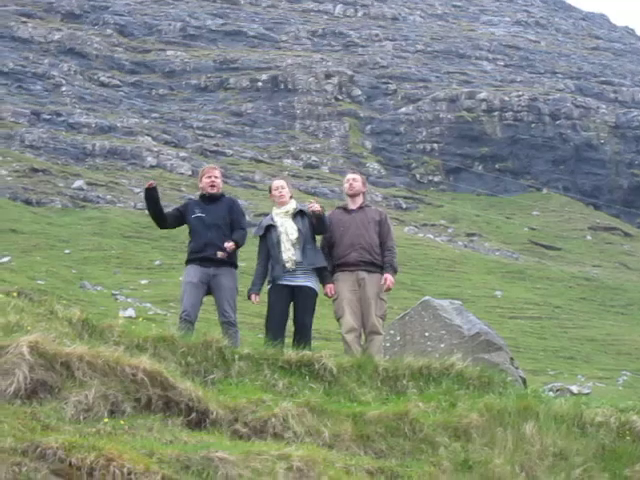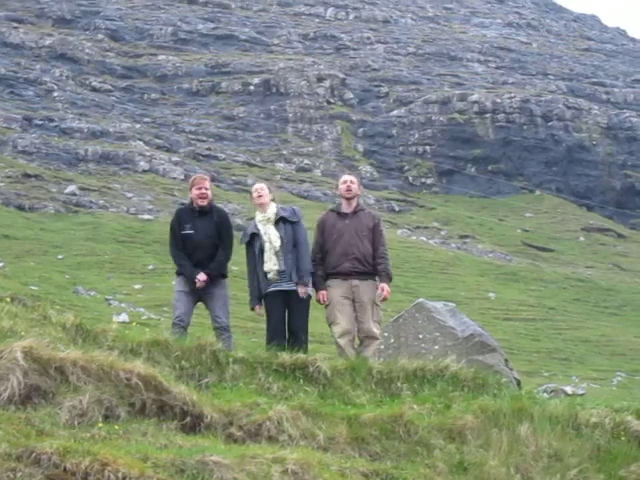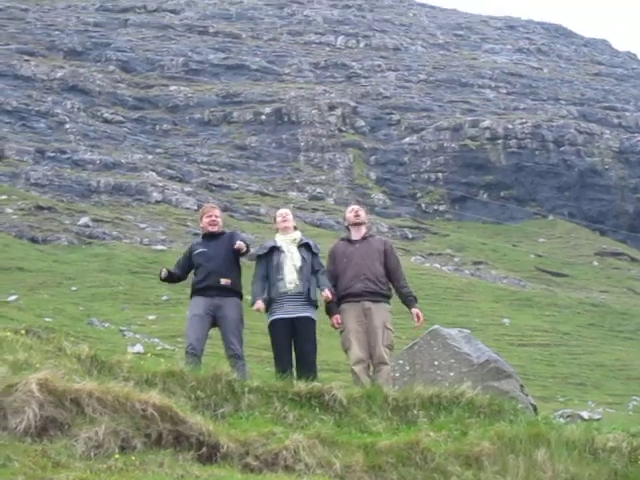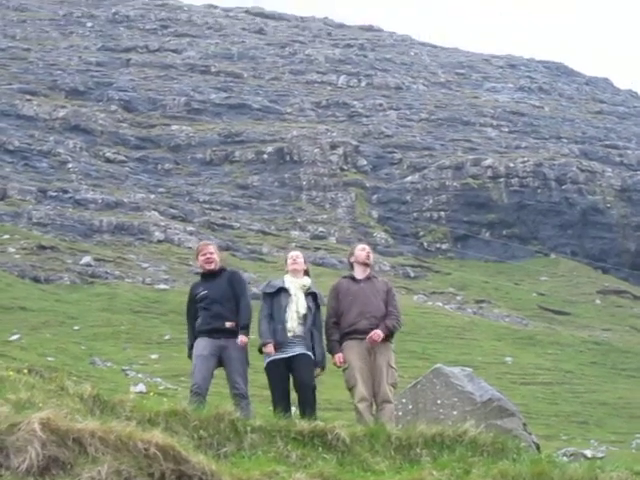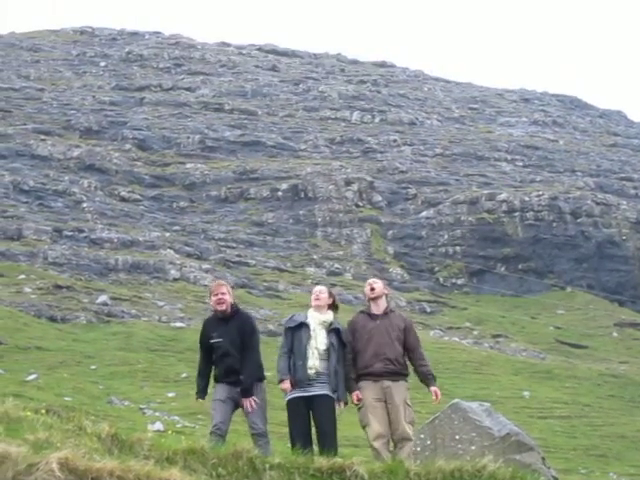
dt=0.4s
person 1, frame 1
left shoulder: (379, 215)
right shoulder: (333, 217)
left elbow: (388, 247)
right elbow: (325, 250)
left wrist: (390, 271)
right wrist: (327, 279)
left hip: (373, 275)
right hip: (344, 275)
left knee: (374, 326)
right knee: (349, 327)
person 1, frame 2
left shoulder: (372, 219)
right shoulder: (326, 220)
left elbow: (381, 252)
right elbow: (317, 256)
left wrist: (384, 279)
right wrist: (319, 286)
left hip: (366, 283)
right hip: (336, 283)
left knee: (370, 332)
right knee: (342, 332)
person 1, frame 3
left shoulder: (383, 245)
right shoulder: (337, 249)
left elbow: (397, 277)
right elbow: (330, 282)
left wrist: (412, 303)
right wrist: (333, 310)
left hip: (379, 305)
right hip: (350, 306)
left knee: (381, 357)
right knee: (357, 359)
person 1, frame 4
left shoulder: (384, 285)
right shoulder: (340, 286)
left elbow: (394, 315)
right elbow: (331, 321)
left wrist: (383, 330)
right wrist: (334, 349)
left hip: (380, 344)
right hip: (353, 344)
left knee: (385, 395)
right knee: (361, 396)
person 1, frame 5
left shoulder: (402, 321)
right shoulder: (356, 322)
left elbow: (416, 353)
right elbow: (349, 357)
left wrist: (430, 381)
right wrist: (352, 387)
left hip: (397, 383)
right hip: (369, 384)
left knee: (404, 433)
right knee: (377, 435)
person 2, frame 1
left shoulder: (231, 204)
right shoulder: (190, 206)
left elbow: (241, 231)
right elbow: (163, 221)
left wrist: (235, 242)
right wrist: (151, 195)
left hip: (224, 268)
right hip: (196, 267)
left knee: (228, 318)
right knee: (187, 315)
person 2, frame 2
left shoulder: (220, 215)
right shoulder: (181, 214)
left elbow: (226, 250)
right elbow: (175, 249)
left wrist: (208, 274)
right wrist: (192, 273)
left hip: (215, 280)
right hip: (186, 279)
left knee: (222, 324)
right knee: (179, 322)
person 2, frame 3
left shoulder: (231, 238)
right shoulder: (195, 247)
left elbow: (241, 246)
right elbow: (180, 271)
left wrist: (242, 246)
right wrist: (167, 274)
left hip: (229, 299)
right hip: (201, 299)
left knee: (235, 350)
right knee: (193, 348)
person 2, frame 4
left shoulder: (233, 277)
right shoulder: (196, 287)
left elbow: (244, 301)
right elbow: (191, 319)
left wrist: (244, 330)
right wrist: (191, 347)
left hip: (233, 339)
right hip: (205, 339)
left knee: (239, 390)
right knee: (198, 388)
person 2, frame 5
left shoulder: (244, 319)
right shoulder: (209, 325)
left elbow: (253, 355)
right elbow: (205, 360)
left wrist: (247, 390)
right wrist: (201, 391)
left hip: (251, 384)
right hip: (223, 385)
left knee: (259, 430)
right knee: (217, 429)
person 3, frame 1
left shoulder: (305, 213)
right shoulder: (268, 224)
left elbow: (321, 230)
right elbow: (263, 259)
left wrist: (319, 215)
right wrist: (255, 288)
left hip: (306, 278)
right hip: (280, 280)
left knee: (303, 323)
right knee: (274, 323)
person 3, frame 2
left shoulder: (290, 214)
right shoulder: (252, 230)
left elbow: (302, 244)
right elbow: (253, 266)
left wrist: (304, 279)
right wrist: (255, 299)
left hip: (296, 283)
right hip: (272, 286)
left knee: (298, 329)
right knee: (275, 327)
person 3, frame 3
left shoulder: (308, 245)
right shoulder: (268, 249)
left elbow: (319, 270)
right elbow: (259, 277)
left wrist: (325, 287)
right wrist: (258, 298)
left hip: (304, 308)
right hip: (278, 309)
left knee: (306, 354)
right knee: (282, 357)
person 3, frame 4
left shoulder: (312, 294)
right shoulder: (274, 287)
left elbow: (316, 327)
right elbow: (264, 316)
left wrist: (319, 360)
right wrist: (266, 341)
left hip: (301, 348)
right hip: (276, 350)
left knee: (306, 384)
right knee: (280, 398)
person 3, frame 5
left shoulder: (336, 329)
right shoulder: (296, 322)
left elbow: (339, 363)
right elbow: (284, 352)
left wrist: (341, 395)
right wrist: (284, 377)
left hip: (324, 388)
right hip: (298, 387)
left knee: (327, 431)
right knee: (299, 436)
